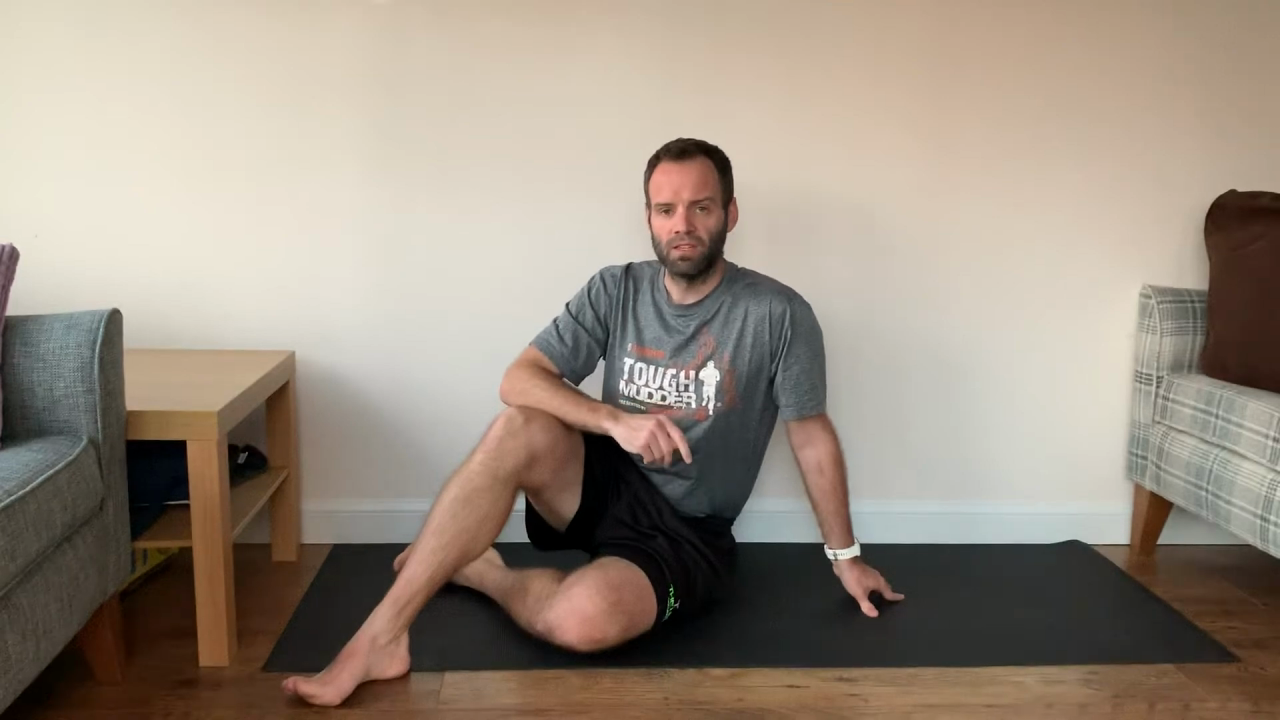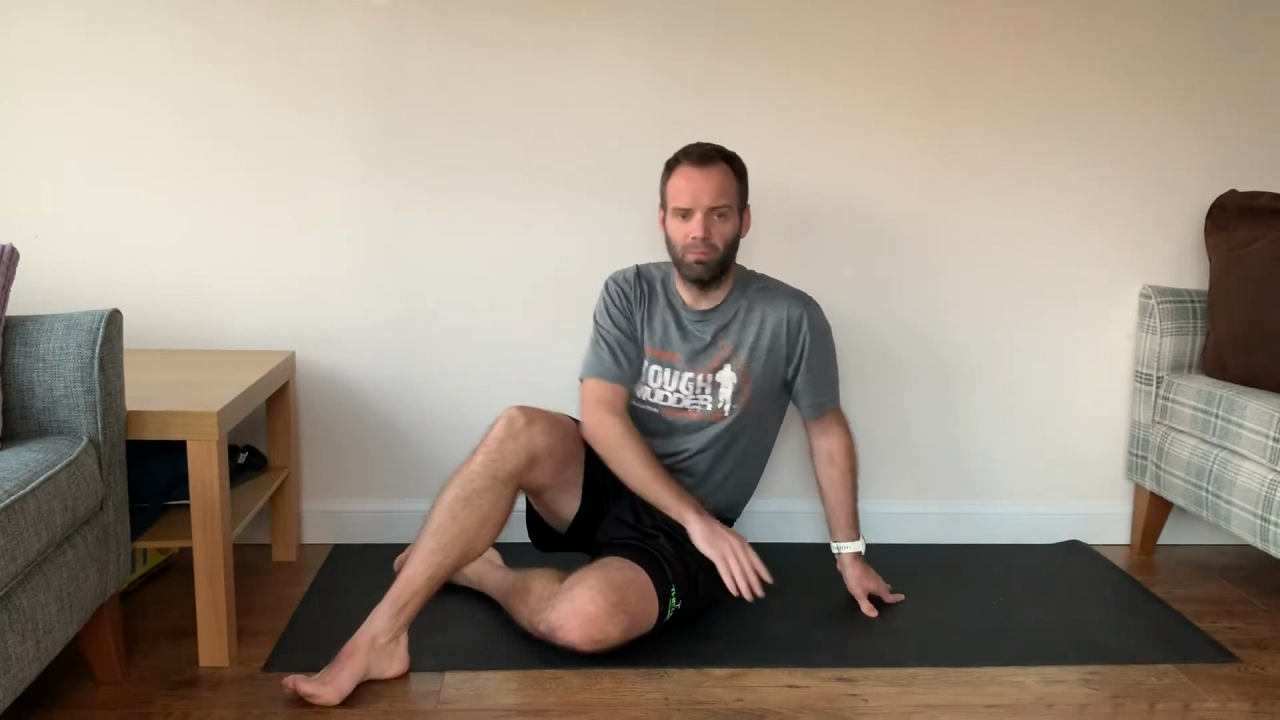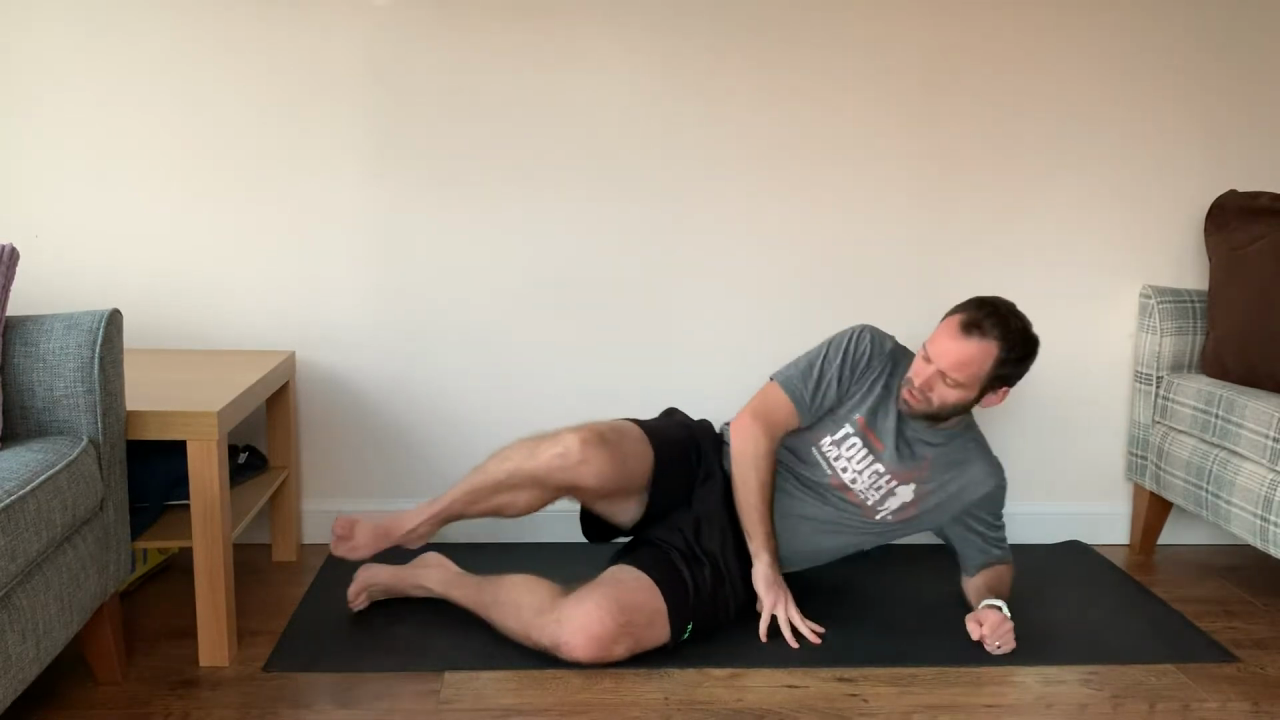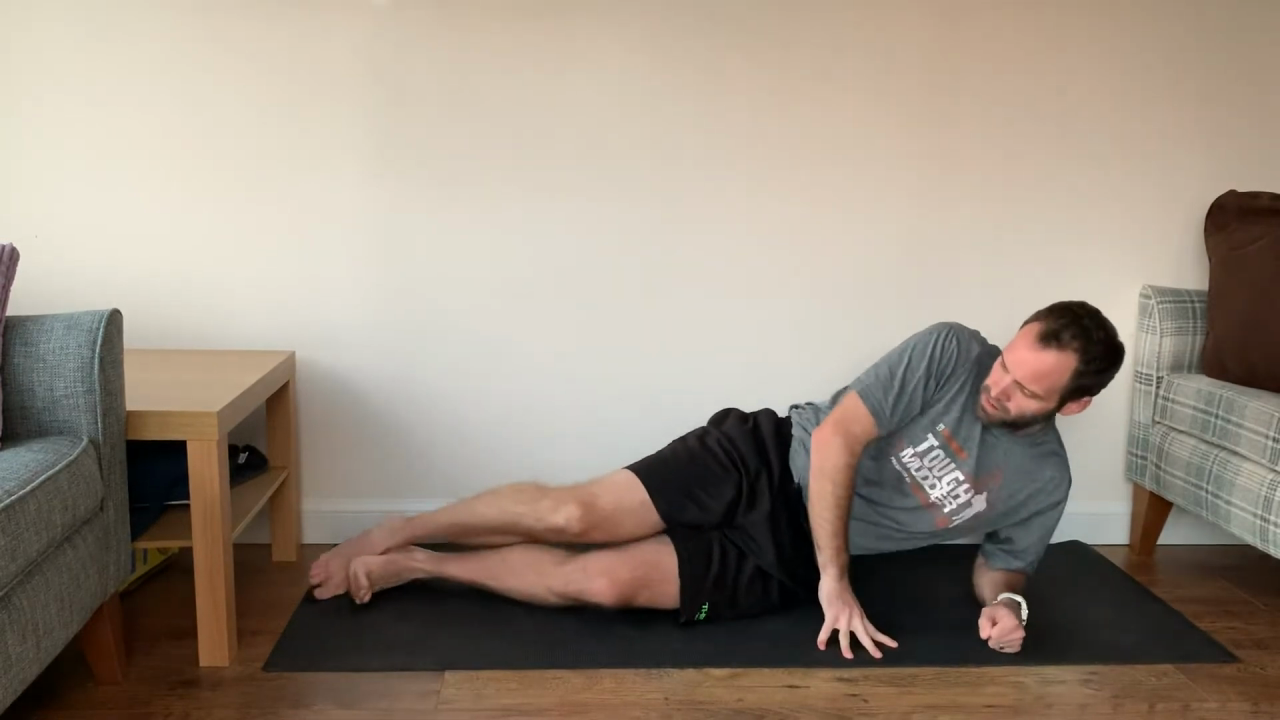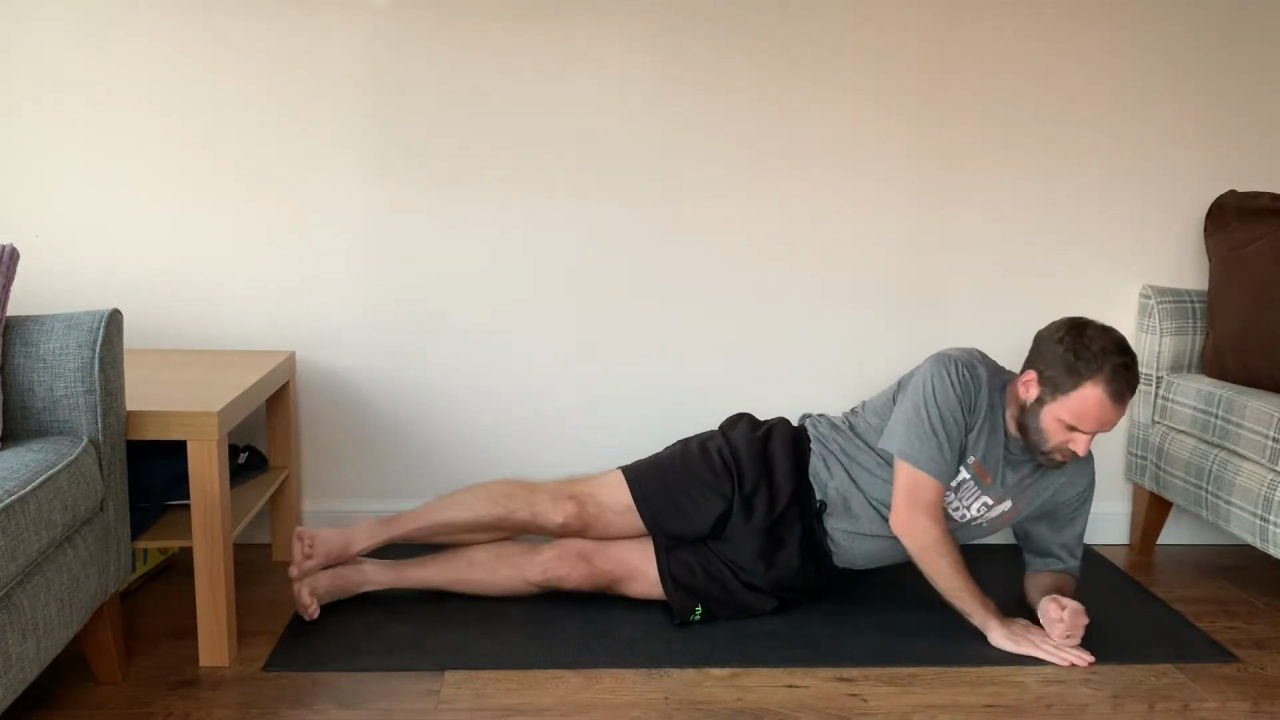
dt=1s
person 1, frame 1
left shoulder: (777, 315)
right shoulder: (614, 290)
left elbow: (811, 435)
right elbow: (519, 380)
left wrist: (845, 556)
right wrist: (615, 419)
left hip: (683, 531)
right hip: (604, 484)
left knee: (581, 620)
right knee: (519, 430)
left ankle: (475, 568)
right ankle: (381, 636)
person 1, frame 2
left shoulder: (791, 318)
right shoulder: (628, 292)
left elbow: (827, 430)
right elbow: (600, 417)
left wrist: (850, 552)
right wrist: (697, 519)
left hip: (683, 538)
right hip: (609, 483)
left knee: (583, 621)
right knee: (519, 431)
left ankle: (477, 569)
right ankle: (381, 635)
person 1, frame 3
left shoulder: (974, 477)
right shoulder: (866, 352)
left elbow: (987, 563)
right elbow: (754, 427)
left wrist: (991, 605)
right wrist: (767, 567)
left hip: (720, 558)
right hip: (699, 468)
left knee: (586, 633)
right knee: (581, 453)
left ankle: (432, 577)
right ankle: (414, 525)
person 1, frame 4
left shoulder: (1043, 480)
right shoulder: (950, 351)
left elbow: (1001, 562)
right elbow: (834, 438)
left wrist: (1007, 604)
right wrist: (836, 580)
left hip: (781, 554)
right hip: (763, 460)
left knee: (603, 581)
right knee: (575, 515)
left ankle: (415, 567)
right ankle: (386, 536)
person 1, frame 5
left shoulder: (1070, 479)
right shoulder: (957, 378)
left elbow: (1053, 561)
right elbow: (915, 515)
left wrist: (1056, 604)
right wrist: (997, 627)
left hip: (790, 562)
right hip: (770, 473)
left knee: (575, 565)
right knee: (564, 509)
left ankle: (361, 580)
right ankle: (359, 539)
